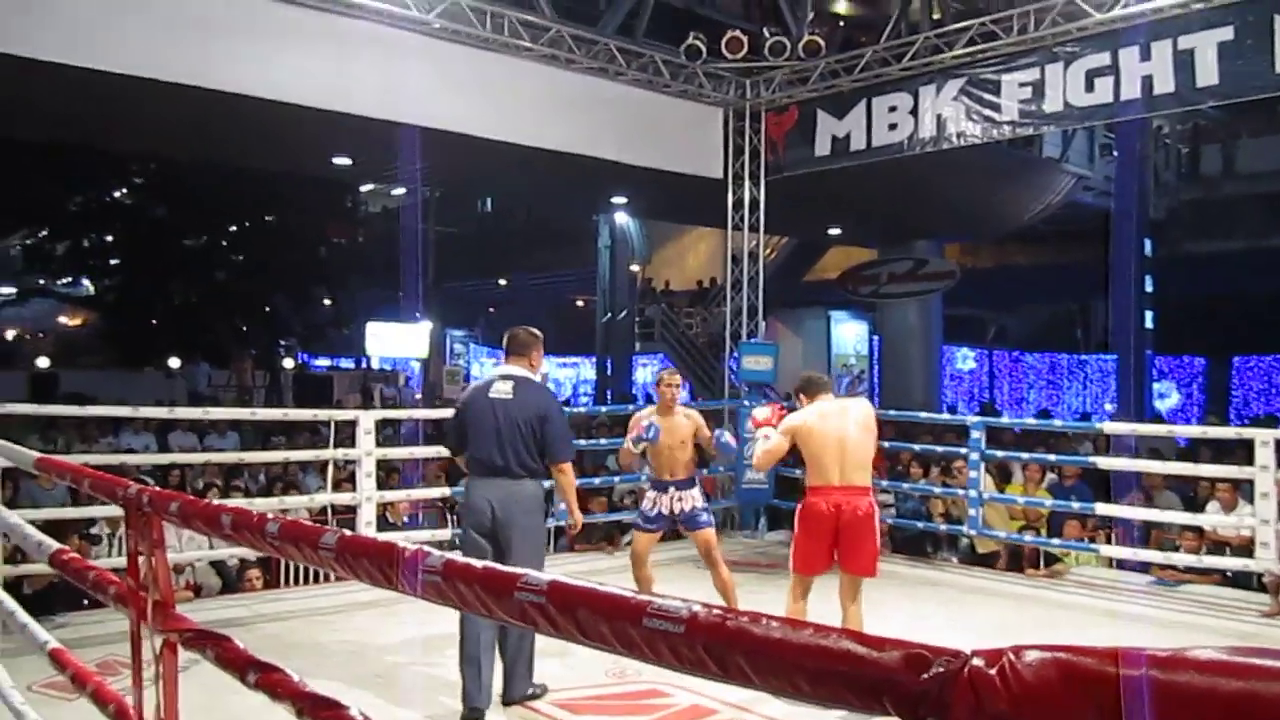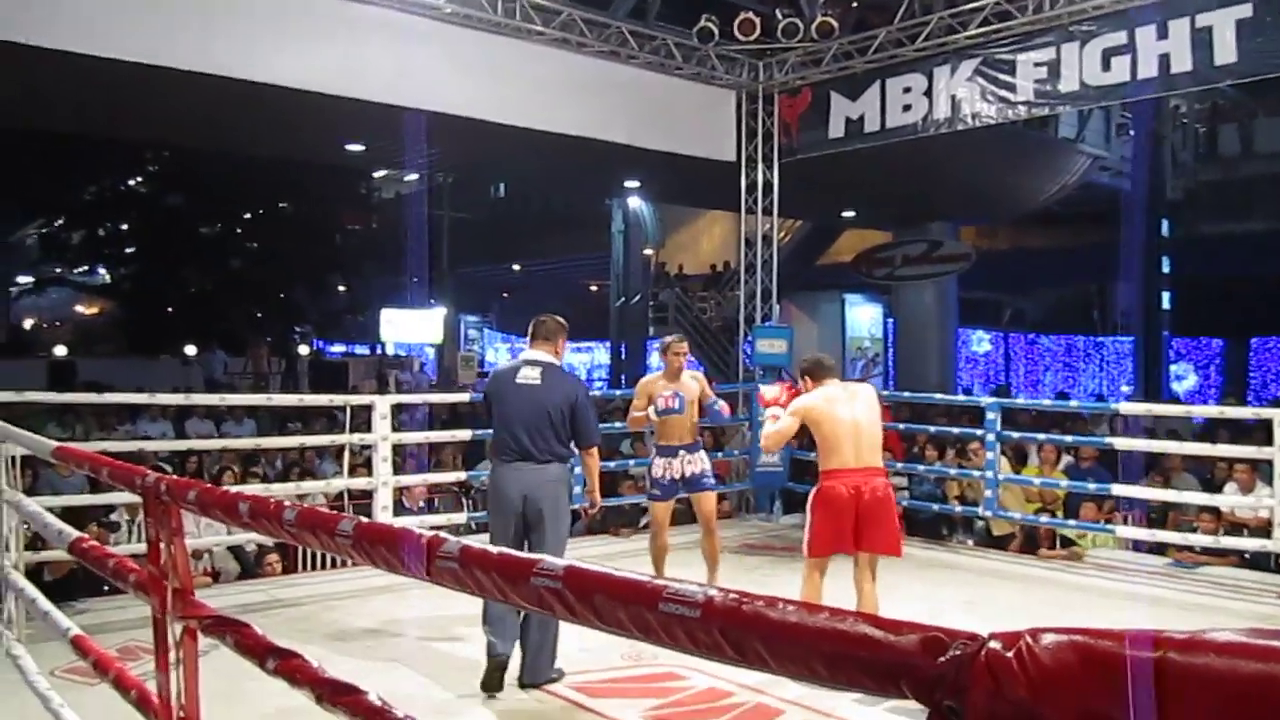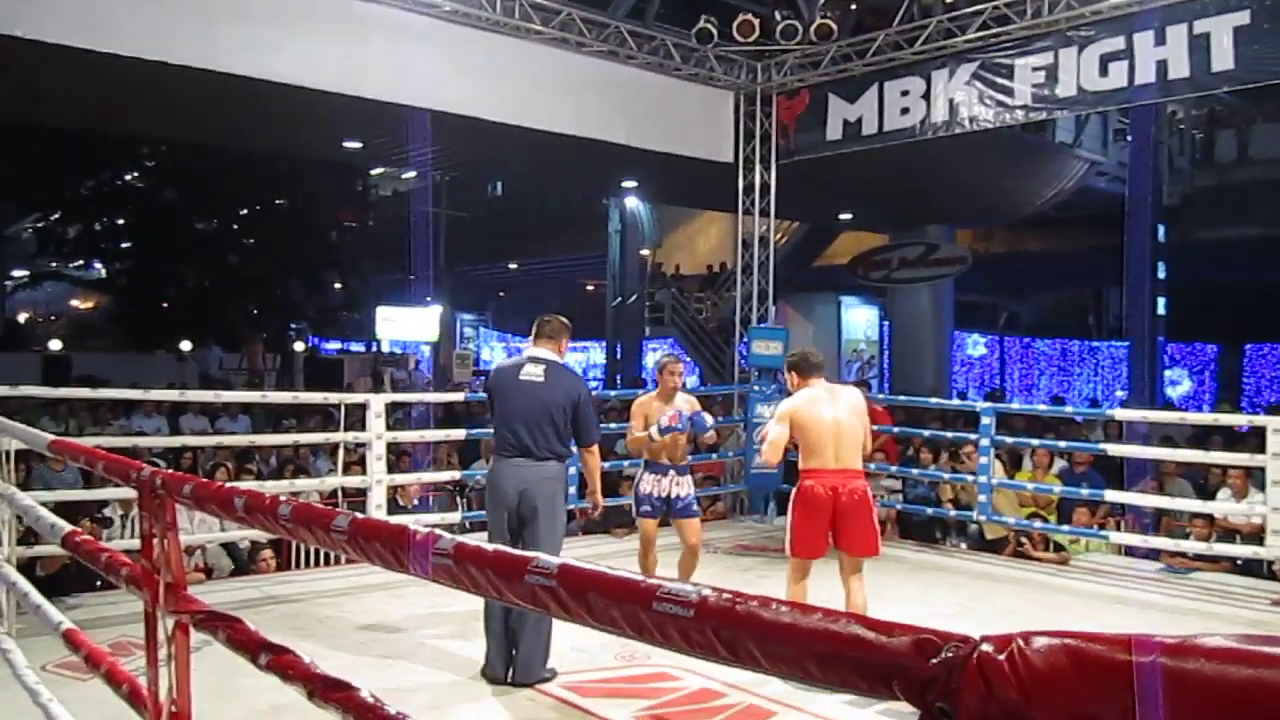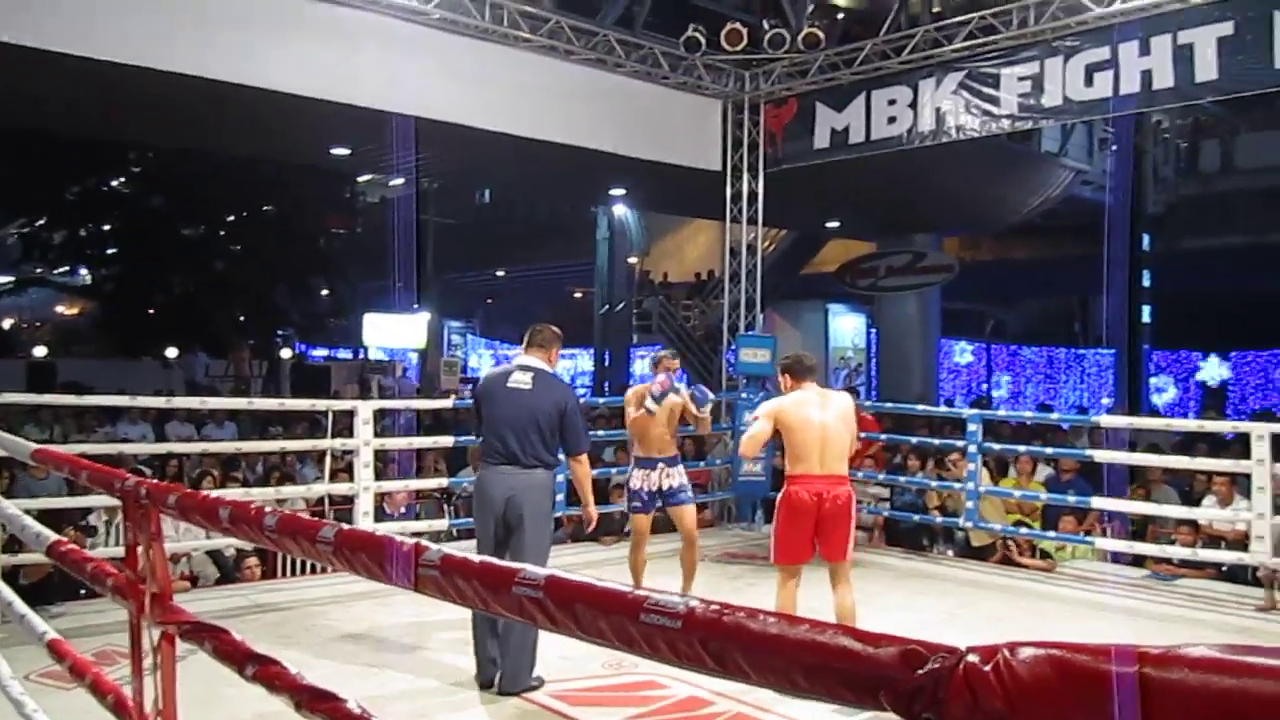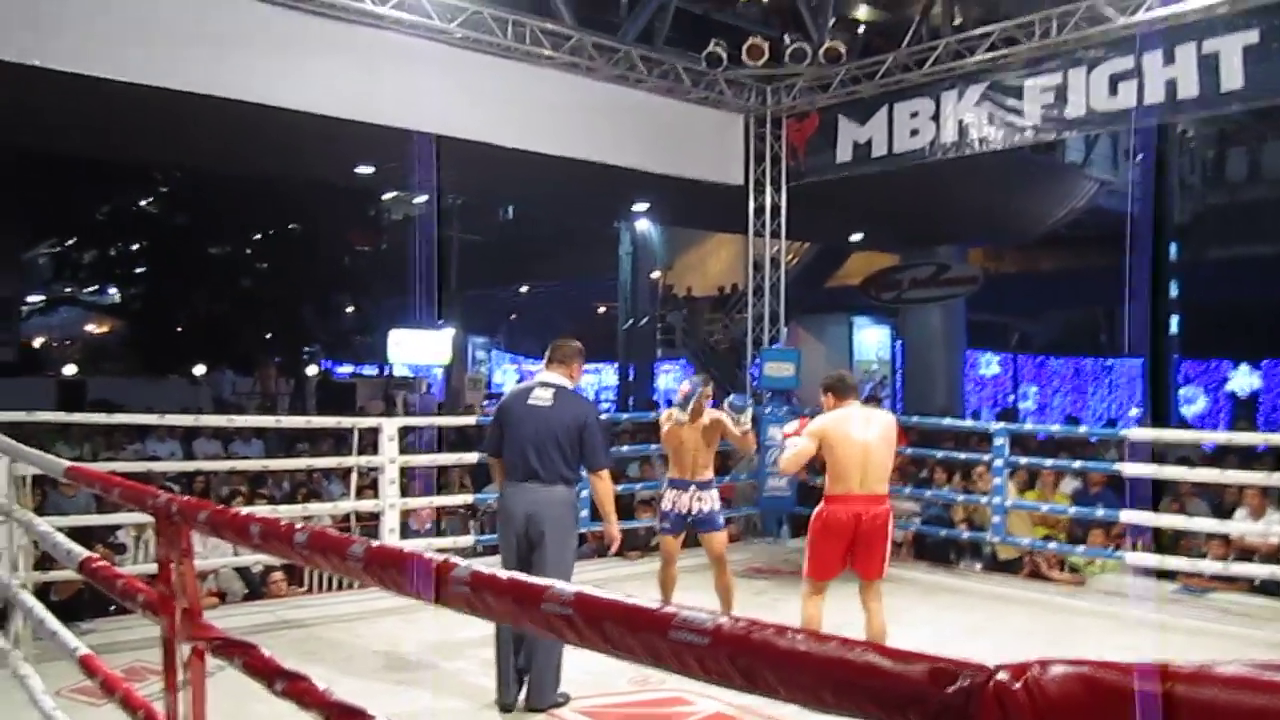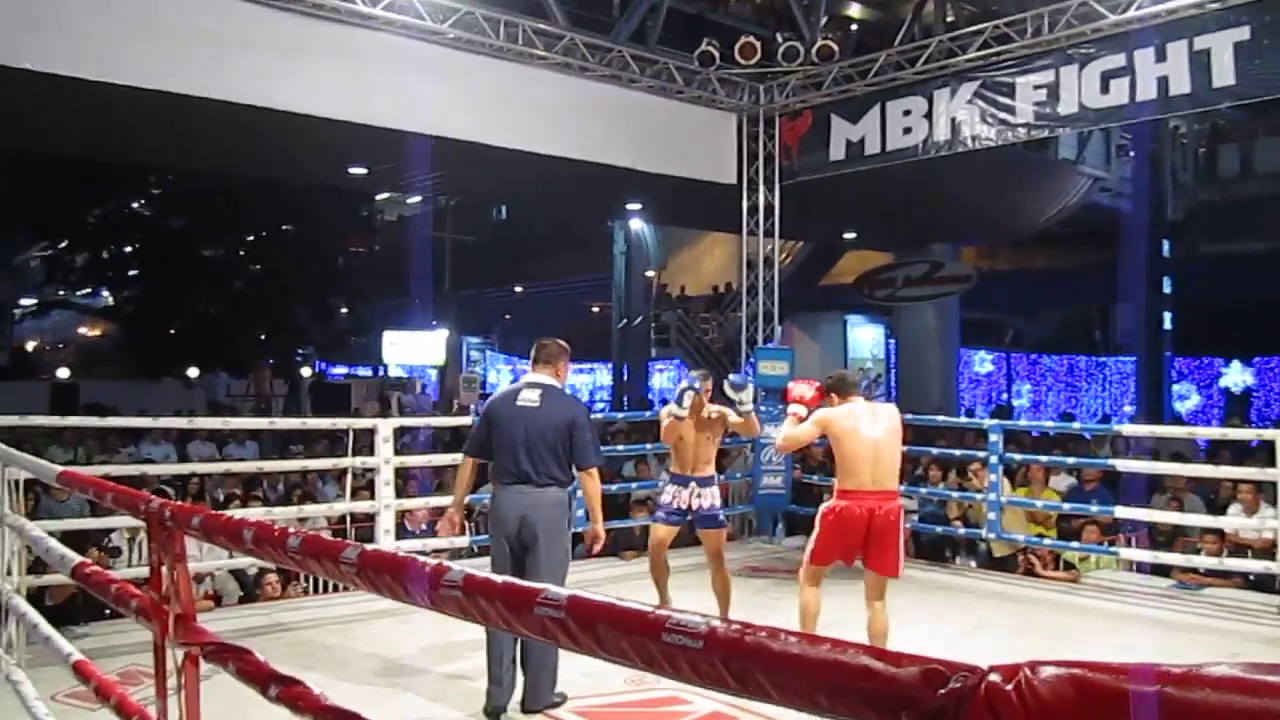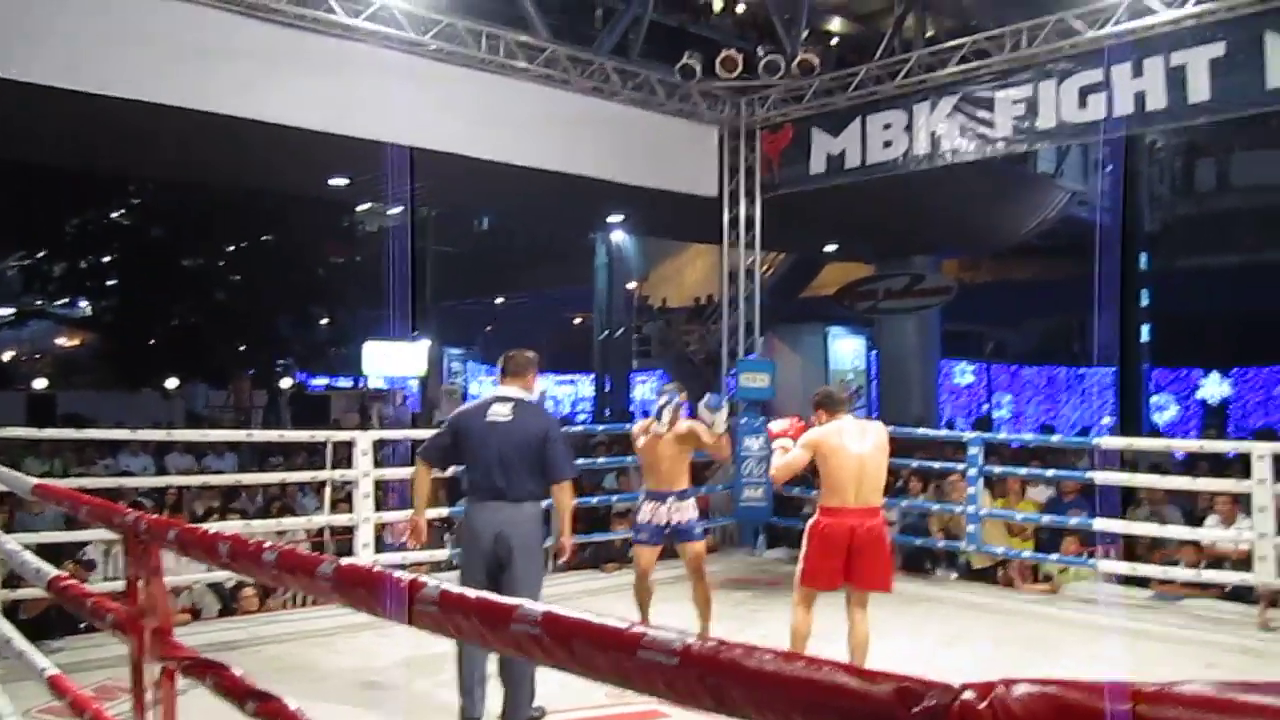
dt=0.2s
person 1, frame 1
left shoulder: (471, 396)
right shoulder: (543, 399)
left elbow: (459, 455)
right elbow: (560, 465)
right wrist: (573, 508)
left hip: (478, 495)
right hip: (523, 498)
right ankle: (517, 686)
person 1, frame 2
left shoulder: (497, 379)
right shoulder: (570, 385)
right elbow: (588, 448)
right wrist: (593, 488)
left hip: (505, 478)
right hip: (549, 481)
left ankle: (498, 648)
right ankle: (537, 668)
person 1, frame 3
left shoulder: (499, 374)
right shoulder: (572, 384)
right elbow: (588, 447)
right wrist: (594, 489)
left hip: (503, 474)
right hip: (546, 479)
left ankle: (497, 661)
right ankle: (529, 667)
person 1, frame 4
left shoulder: (488, 383)
right shoulder: (561, 392)
right elbow: (577, 456)
right wrist: (588, 502)
left hip: (490, 482)
right hip: (534, 487)
left ankle: (486, 668)
right ankle: (515, 675)
person 1, frame 5
left shoulder: (510, 400)
right shoulder: (581, 408)
left elbow: (495, 461)
right elbow: (598, 473)
right wrist: (610, 521)
left hip: (513, 499)
right hip: (555, 503)
left ankle: (507, 690)
right ankle: (541, 693)
person 1, frame 6
left shoulder: (498, 402)
right shoulder: (571, 407)
left elbow: (471, 460)
right elbow: (587, 471)
left wrist: (456, 506)
right wrist: (596, 520)
left hip: (505, 502)
right hip: (548, 505)
person 1, frame 7
left shoulder: (466, 416)
right shoulder: (542, 421)
left elbow: (424, 463)
right elbow: (560, 485)
left wrist: (419, 515)
right wrist: (565, 532)
left hip: (477, 517)
right hip: (522, 521)
person 2, frame 1
left shoulder: (796, 420)
right shoulder: (864, 407)
left elbow: (760, 462)
left wrist: (764, 430)
left hip: (819, 504)
right hip: (860, 505)
left knee: (799, 590)
right knee: (851, 597)
person 2, frame 2
left shoulder: (805, 403)
right shoulder: (868, 391)
left elbow: (769, 444)
left wrist: (772, 412)
left hip: (834, 488)
right hip: (875, 485)
left knee: (814, 571)
right knee: (866, 577)
person 2, frame 3
left shoulder: (790, 405)
right shoulder: (855, 395)
left elbow: (771, 458)
left wrist: (771, 435)
left hip: (813, 488)
right hip: (854, 487)
left knee: (798, 574)
right knee: (853, 575)
person 2, frame 4
left shoulder: (778, 406)
right shoulder: (845, 400)
left elbow: (746, 450)
left wrist: (758, 422)
left hip: (799, 493)
right hip: (839, 492)
left knee: (788, 579)
right knee: (841, 579)
person 2, frame 5
left shoulder: (823, 424)
right shoulder: (887, 419)
left elbow: (787, 466)
left wrist: (792, 441)
left hip: (836, 511)
right hip: (876, 510)
left knee: (814, 592)
right knee: (872, 597)
person 2, frame 6
left shoulder: (830, 416)
right shoulder: (891, 412)
left elbow: (783, 443)
left wrist: (796, 410)
left hip: (848, 505)
right hip: (888, 506)
left knee: (810, 577)
right knee: (876, 597)
person 2, frame 7
left shoulder: (817, 435)
right shoulder: (879, 430)
left elbow: (777, 474)
left wrist: (781, 444)
left hip: (831, 522)
right hip: (871, 523)
left knee: (803, 600)
right knee: (858, 608)
person 3, frame 1
left shoulder: (692, 417)
right shoulder: (642, 419)
left elbow: (712, 447)
right elbow: (624, 461)
left wrist: (724, 444)
right wrist: (635, 444)
left hip: (689, 492)
right hip: (657, 493)
left knee: (713, 556)
right knee: (637, 556)
person 3, frame 2
left shoulder: (697, 379)
right shoulder: (648, 384)
left elbow: (712, 406)
right elbow: (632, 422)
left wrist: (720, 411)
right wrist: (656, 412)
left hip: (695, 456)
right hip: (664, 459)
left knee: (709, 523)
right knee: (658, 527)
left ankle: (713, 580)
person 3, frame 3
left shoulder: (690, 402)
right shoulder: (643, 404)
left elbow: (709, 439)
right elbow: (632, 444)
left wrist: (706, 431)
right wrist: (657, 431)
left hip: (681, 478)
right hip: (652, 477)
left knee: (693, 545)
right knee: (647, 542)
person 3, frame 4
left shoulder: (681, 395)
right shoulder: (636, 393)
left elbow: (704, 430)
right elbow: (632, 428)
left wrist: (704, 409)
right wrist: (653, 401)
left hip: (673, 469)
right hip: (643, 470)
left knee: (691, 534)
right knee: (639, 538)
left ankle: (686, 592)
person 3, frame 5
left shoulder: (718, 419)
right shoulder: (670, 415)
left elbow: (749, 449)
right elbow: (667, 444)
left wrist: (744, 422)
right wrist: (682, 412)
left hip: (706, 493)
right hip: (676, 491)
left knee: (720, 559)
right knee: (668, 558)
left ankle: (727, 616)
person 3, frame 6
left shoulder: (720, 413)
right shoulder: (669, 411)
left elbow: (752, 432)
right elbow: (666, 438)
left wrist: (745, 403)
right wrist: (680, 406)
left hip: (707, 489)
right hip: (676, 487)
left knee: (717, 558)
right knee: (656, 548)
left ankle: (724, 619)
right ankle: (663, 601)
person 3, frame 7
left shoulder: (691, 428)
right shoulder: (642, 428)
left elbow: (722, 454)
right elbow: (644, 455)
left wrist: (718, 424)
right wrist: (659, 424)
left hip: (683, 503)
right hip: (653, 503)
left knee: (698, 571)
right knee: (642, 572)
left ankle: (705, 631)
right ankle: (644, 622)
